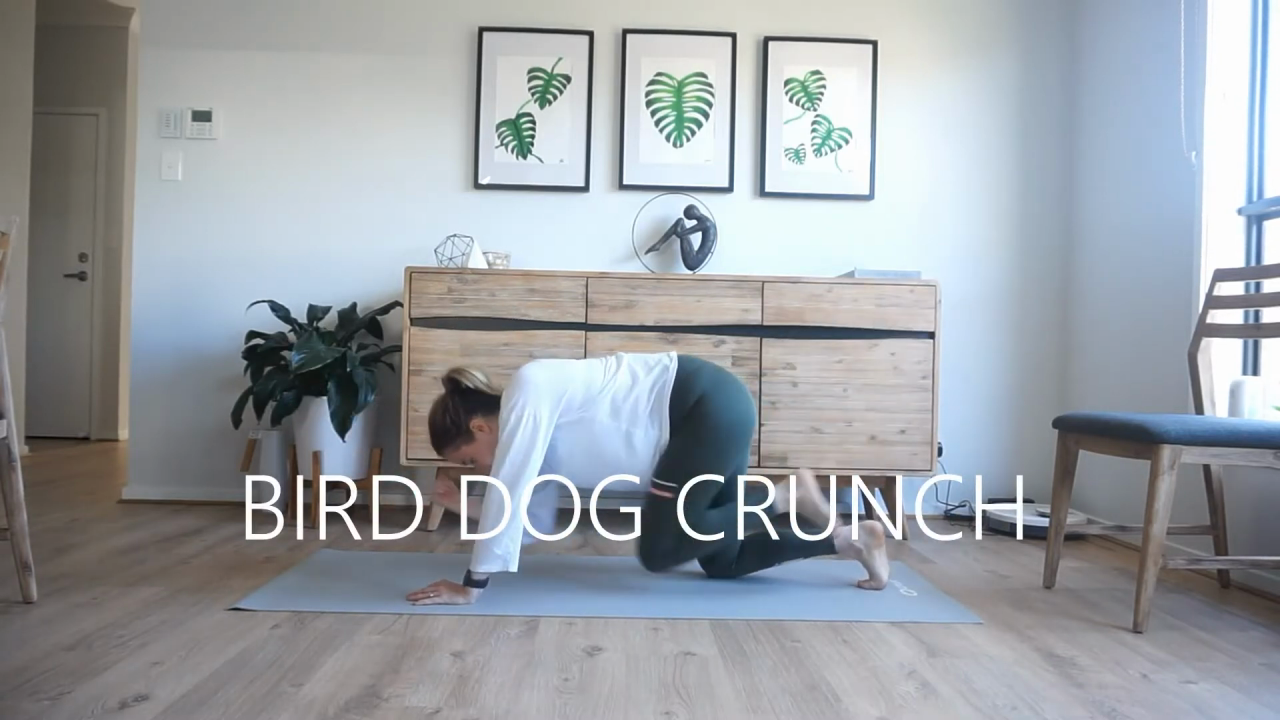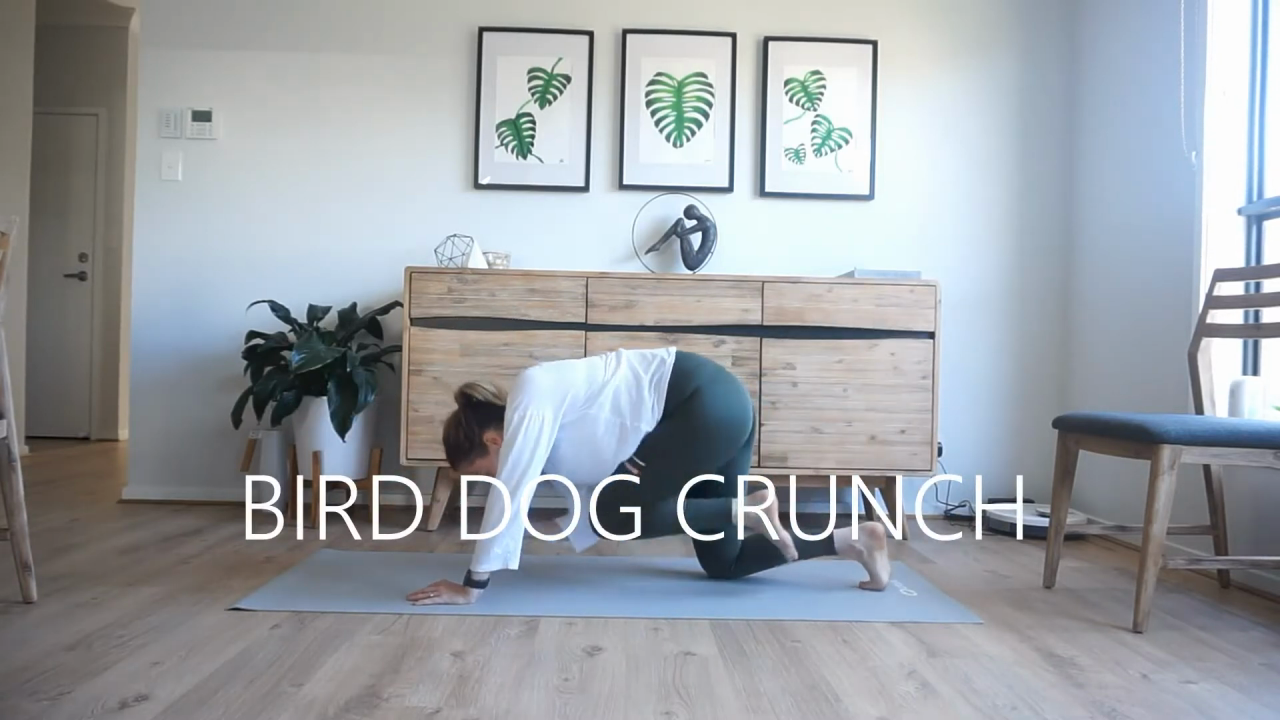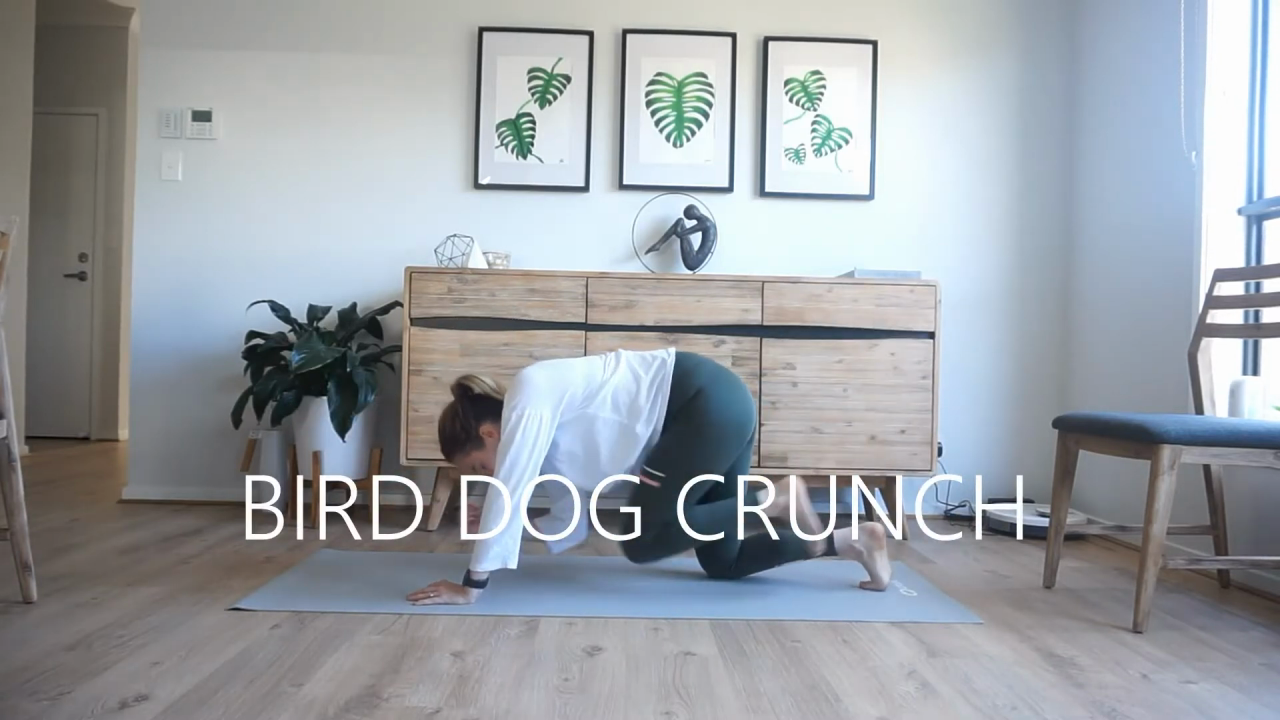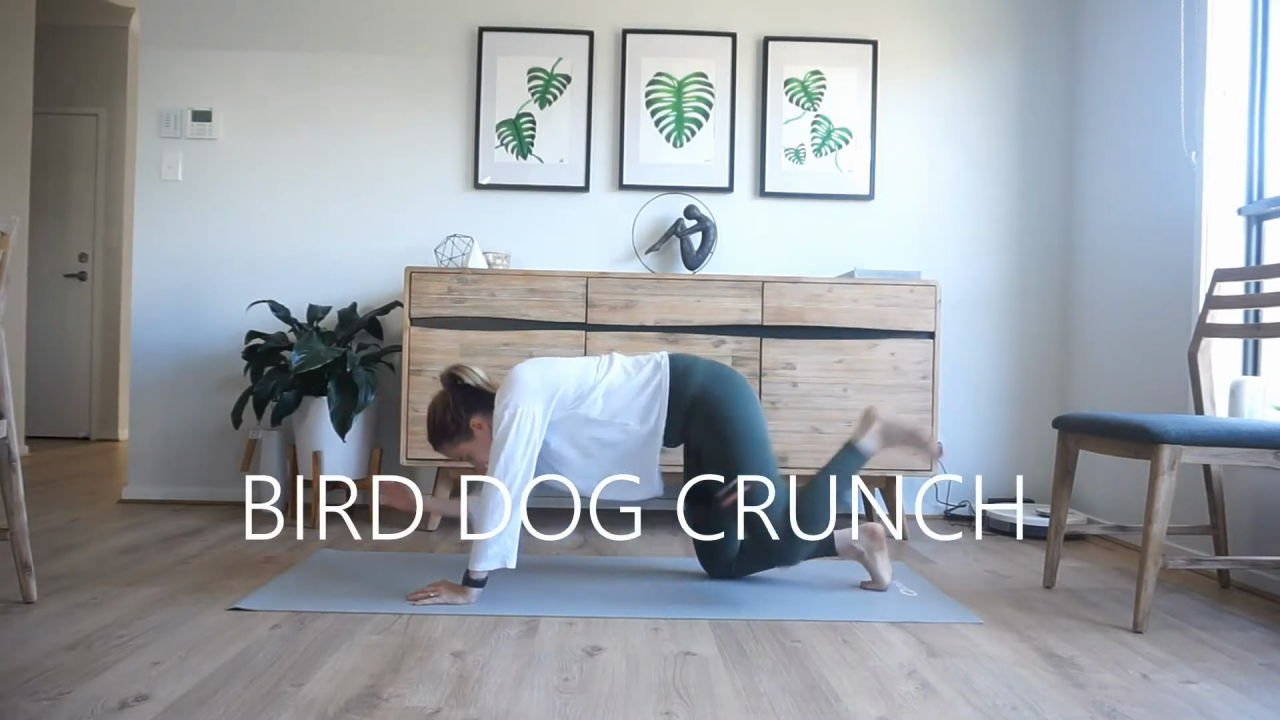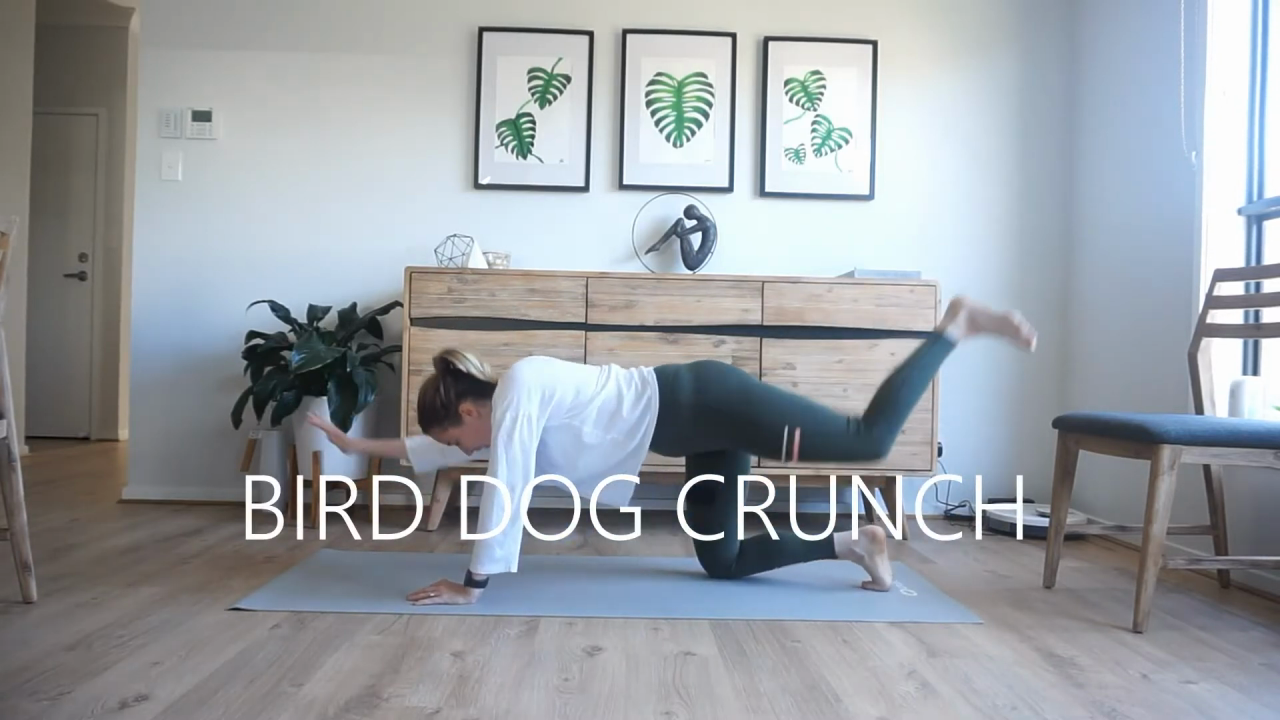
dt=0.2s
person 1, frame 1
left shoulder: (526, 393)
right shoulder: (540, 426)
left elbow: (506, 496)
right elbow: (535, 517)
left wrist: (470, 585)
right wrist: (478, 510)
left hip: (708, 401)
right hip: (712, 404)
left knee: (658, 553)
right knee: (721, 559)
left ankle: (782, 497)
right ankle: (851, 536)
person 1, frame 2
left shoulder: (530, 397)
right shoulder: (552, 441)
left elbow: (509, 498)
right elbow: (589, 525)
left wrist: (471, 585)
left hip: (705, 398)
right hip: (719, 403)
left knee: (619, 515)
right knee: (722, 562)
left ankle: (747, 510)
right ankle: (853, 538)
person 1, frame 3
left shoulder: (528, 398)
right shoulder: (544, 429)
left elbow: (507, 497)
right elbow: (566, 527)
left wrist: (470, 584)
right wrist: (493, 525)
left hip: (706, 396)
right hip: (710, 404)
left knee: (643, 543)
right knee: (722, 561)
left ankle: (775, 500)
right ankle: (854, 538)
person 1, frame 4
left shoulder: (519, 395)
right shoulder: (525, 415)
left elbow: (503, 496)
right elbow: (501, 498)
left wrist: (469, 585)
right wrist: (420, 501)
left hip: (704, 395)
right hip: (695, 404)
left knee: (790, 525)
right knee: (722, 559)
left ankle: (868, 436)
right ankle: (855, 537)
person 1, frame 5
left shoulder: (516, 394)
right shoulder: (497, 413)
left elbow: (505, 502)
right elbow: (435, 448)
left wrist: (472, 584)
right wrist: (354, 443)
left hip: (701, 406)
right hip: (696, 420)
left knee: (868, 440)
right knee: (720, 558)
left ankle: (958, 323)
right ankle: (852, 541)
